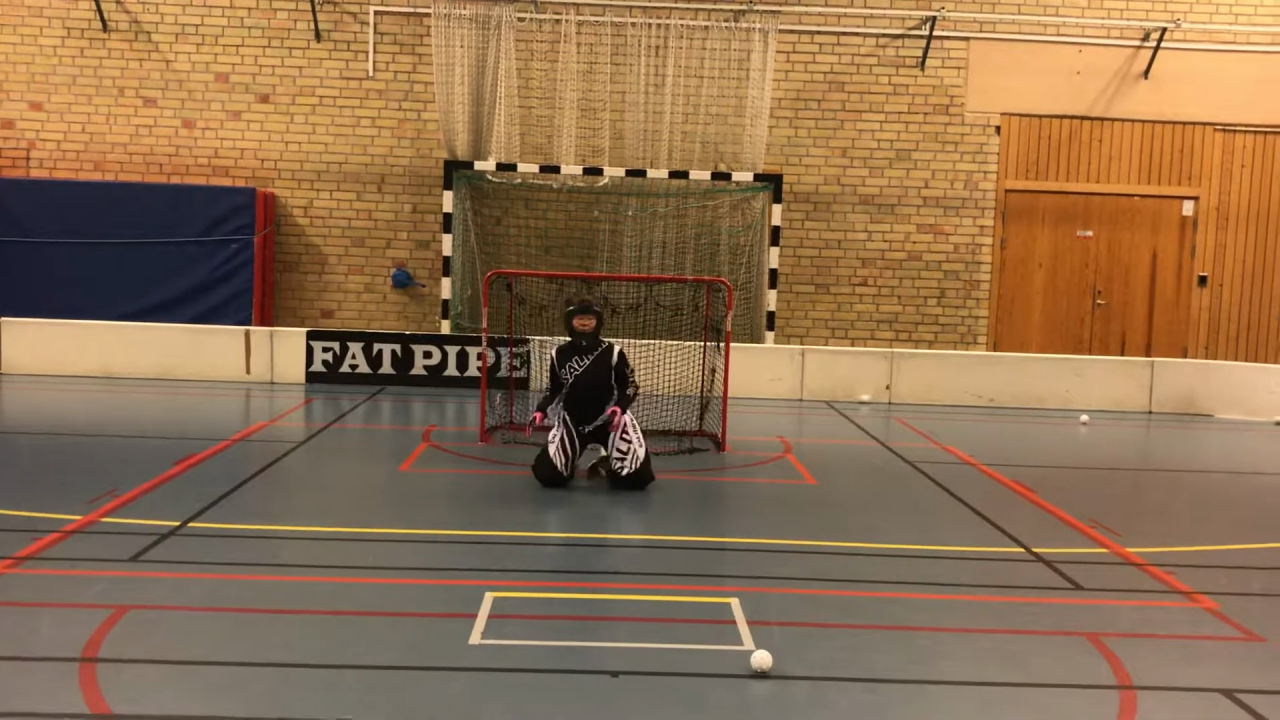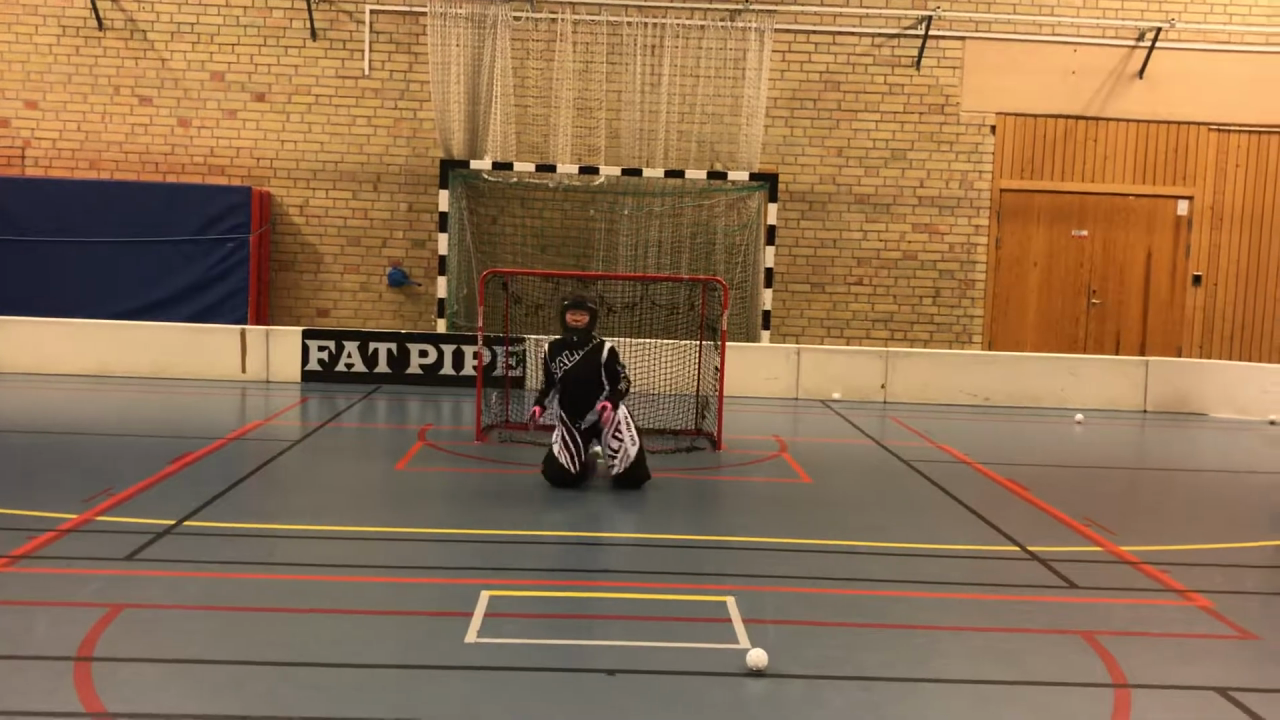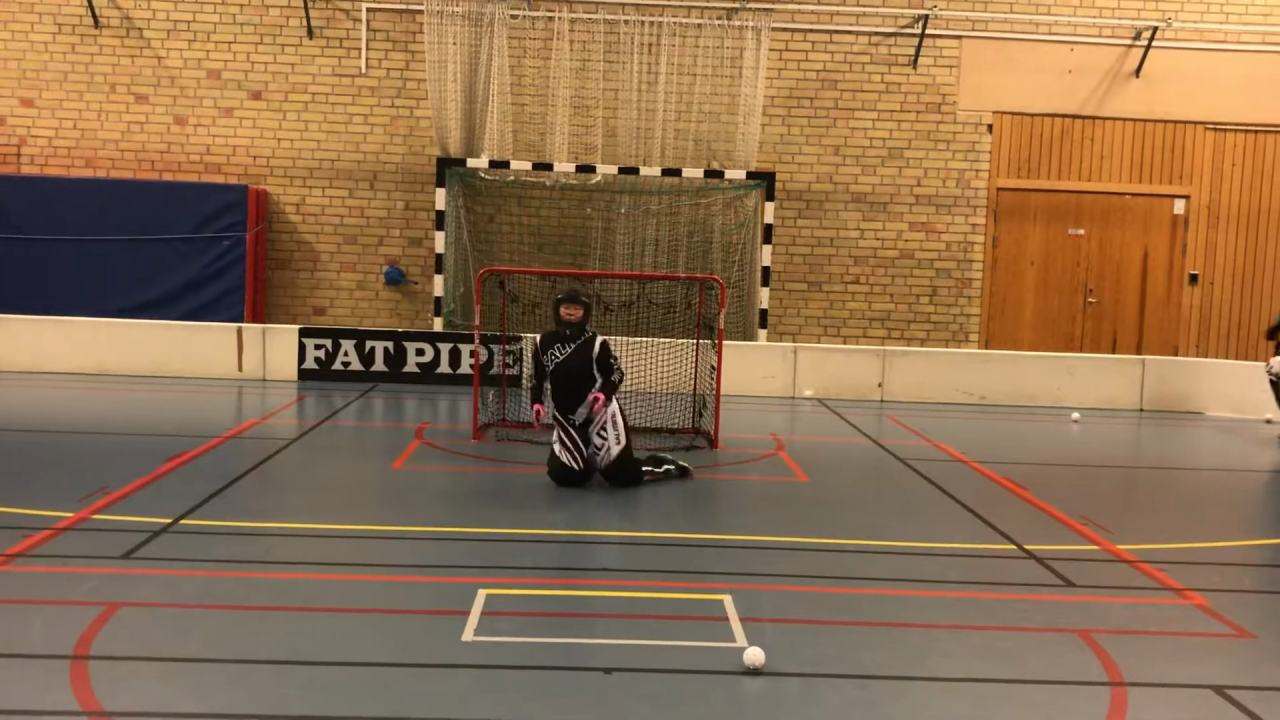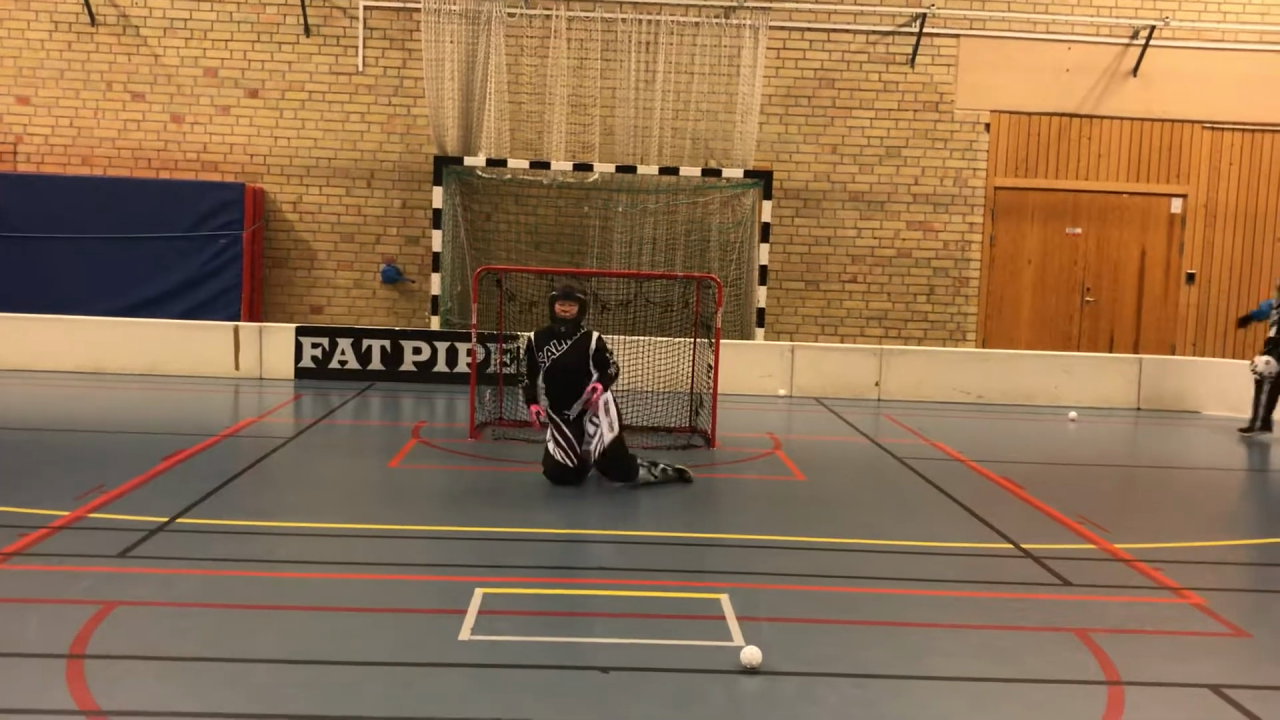
dt=0.1s
person 1, frame 1
left shoulder: (612, 352)
right shoulder: (560, 354)
left elbow: (630, 386)
right elbow: (553, 389)
left wrist: (619, 407)
right wrist: (541, 411)
left hip: (609, 419)
right hip: (573, 420)
left knee: (635, 478)
right knee: (548, 476)
left ankle: (609, 465)
right ankle: (566, 464)
person 1, frame 2
left shoulder: (604, 349)
right shoulder: (553, 349)
left elbow: (623, 382)
right elbow: (549, 383)
left wrist: (611, 403)
right wrist: (540, 405)
left hip: (605, 413)
right hip: (570, 417)
left knee: (632, 480)
right knee: (561, 477)
left ankle: (622, 463)
person 1, frame 3
left shoulder: (596, 343)
right shoulder: (543, 342)
left elbow: (616, 374)
right elbow: (538, 378)
left wrist: (603, 394)
right wrist: (537, 402)
left hip: (597, 409)
right hip: (566, 415)
left knee: (622, 474)
right knee: (563, 475)
right ankle: (592, 458)
person 1, frame 4
left shoulder: (592, 339)
right shoulder: (537, 339)
left elbow: (612, 368)
right elbow: (530, 375)
left wrist: (601, 384)
right wrist: (532, 402)
left hip: (592, 401)
right hip: (560, 410)
right knee: (561, 474)
left ankle: (659, 471)
